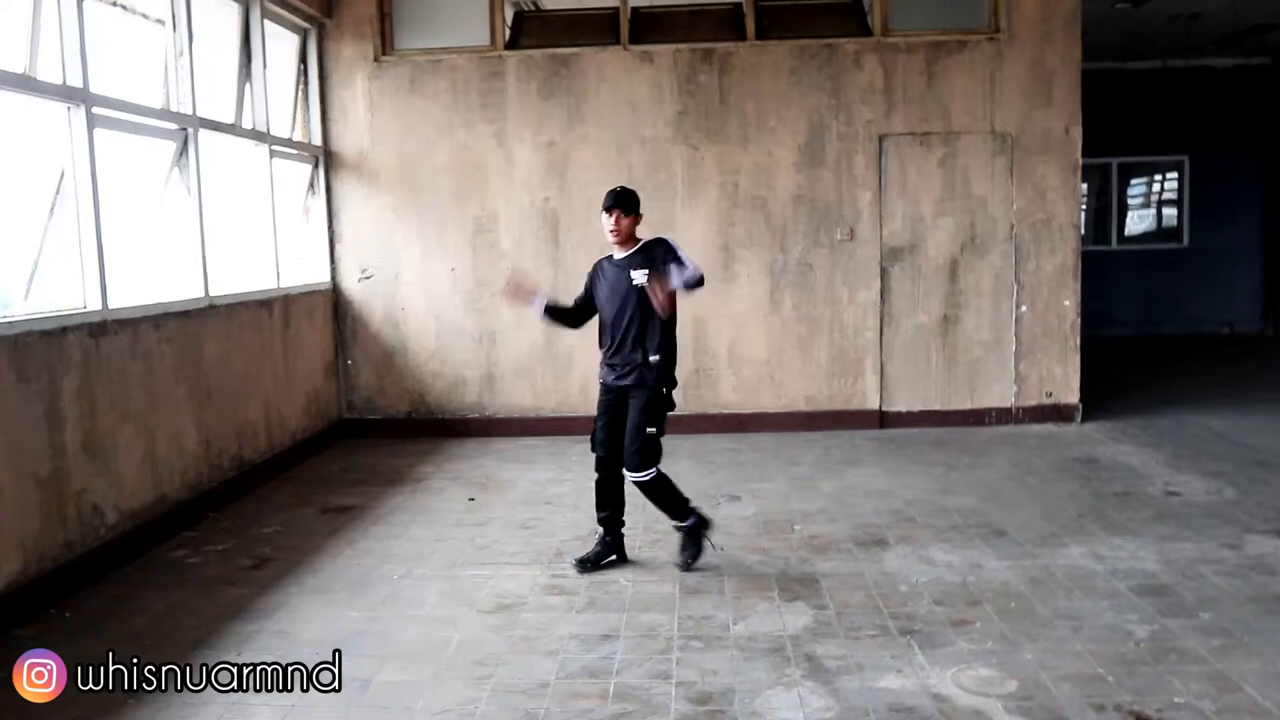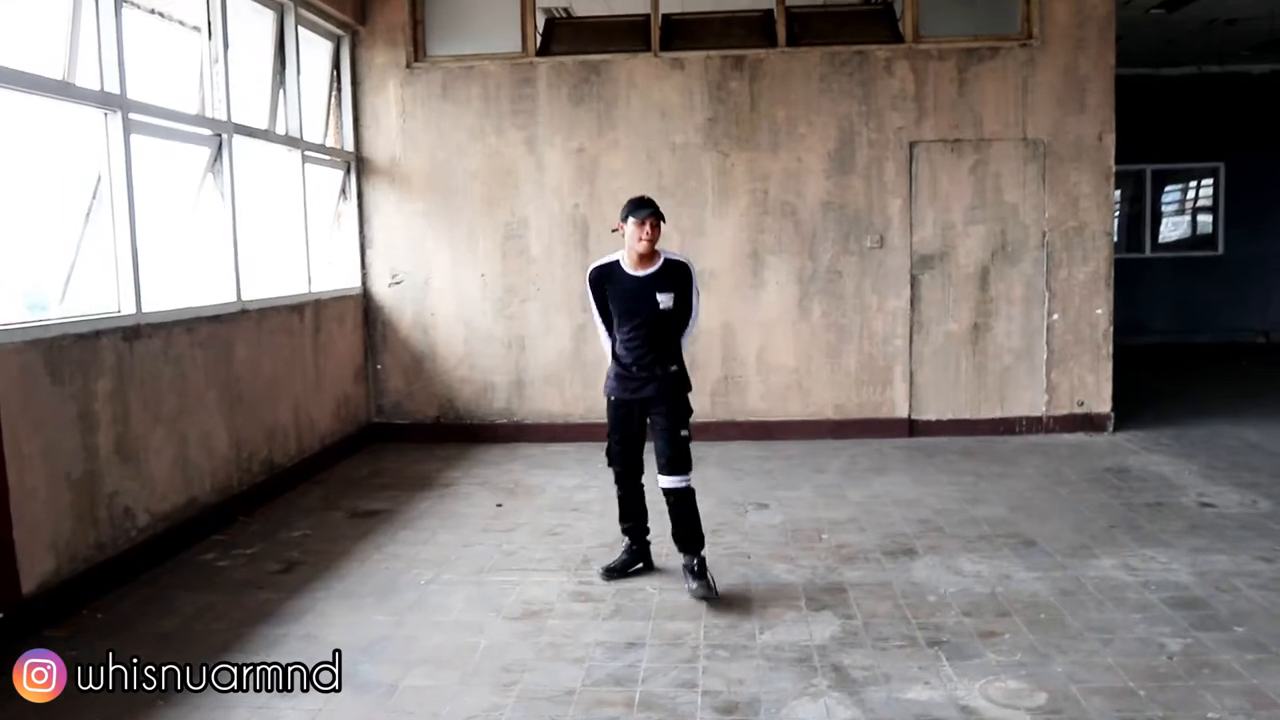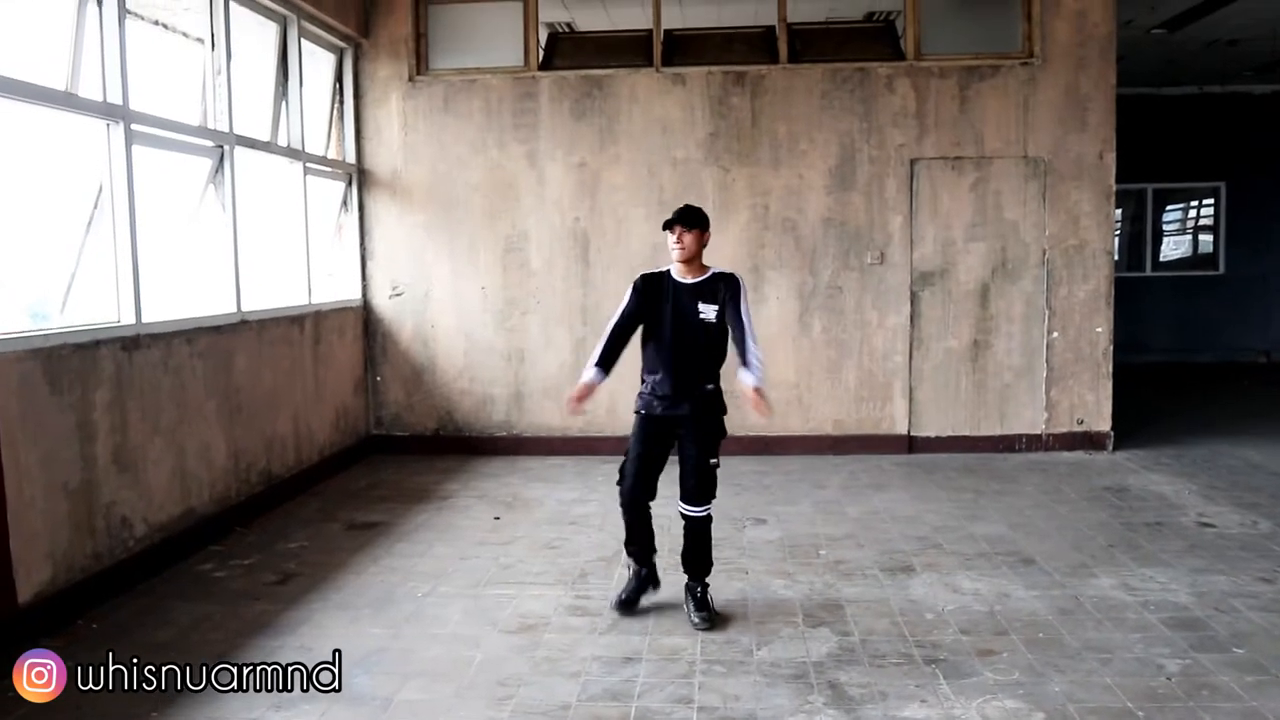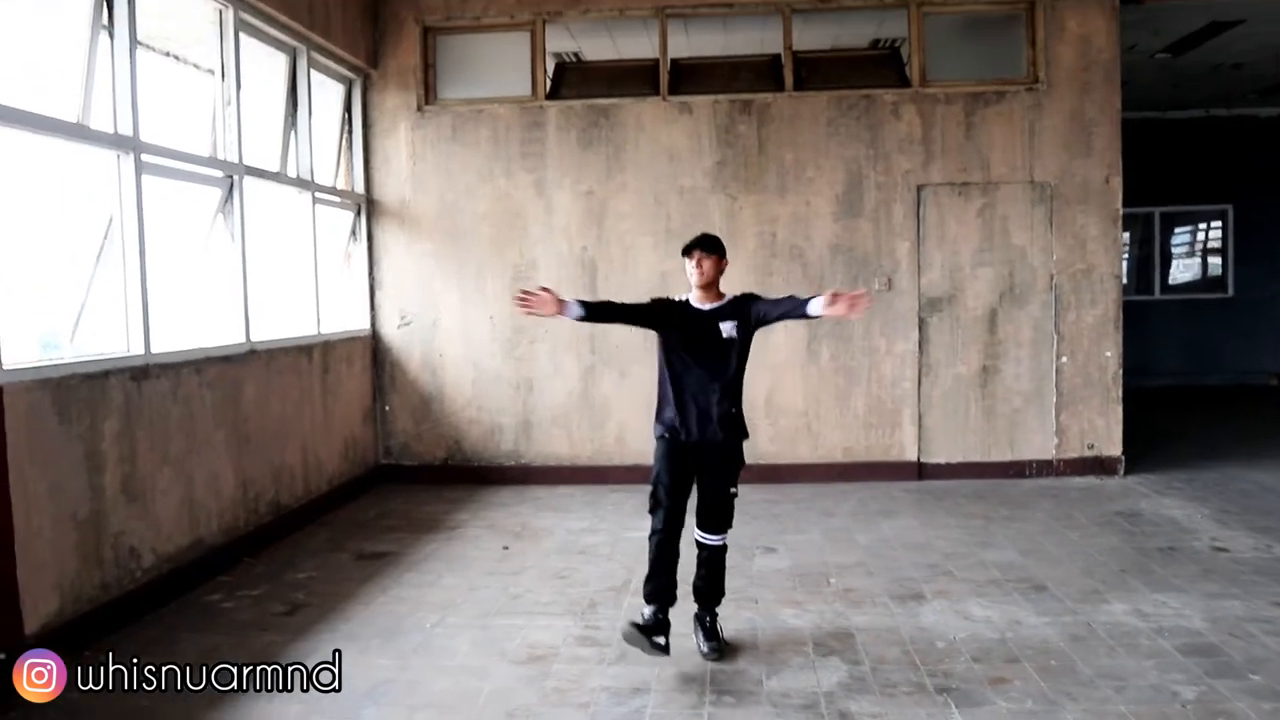
dt=0.5s
person 1, frame 1
left shoulder: (658, 250)
right shoulder: (601, 270)
left elbow: (694, 275)
right elbow: (575, 317)
left wrist: (670, 284)
right wrist: (535, 300)
left hip: (649, 376)
right hip: (612, 377)
left knee: (638, 465)
right knee: (606, 461)
left ankle: (690, 521)
right ankle: (611, 540)
person 1, frame 2
left shoulder: (679, 272)
right shoulder: (601, 275)
left hip: (667, 385)
right hip: (622, 387)
left knee: (675, 474)
right knee: (625, 474)
left ankle: (692, 559)
right ankle: (636, 548)
person 1, frame 3
left shoulder: (726, 285)
right shoulder: (647, 285)
left elbow: (743, 333)
right elbow: (619, 330)
left wrist: (750, 379)
right wrist: (591, 376)
left hip: (701, 409)
right hip: (653, 404)
left knee: (697, 503)
right knee: (633, 491)
left ankle: (696, 586)
right ankle: (643, 568)
person 1, frame 4
left shoulder: (742, 309)
right shoulder: (669, 311)
left elbow: (776, 309)
right elbow: (628, 313)
left wrist: (819, 305)
right wrist: (569, 308)
left hip: (722, 436)
right hip: (674, 432)
left knee: (714, 530)
right knee: (664, 522)
left ankle: (707, 615)
right ankle: (656, 615)
